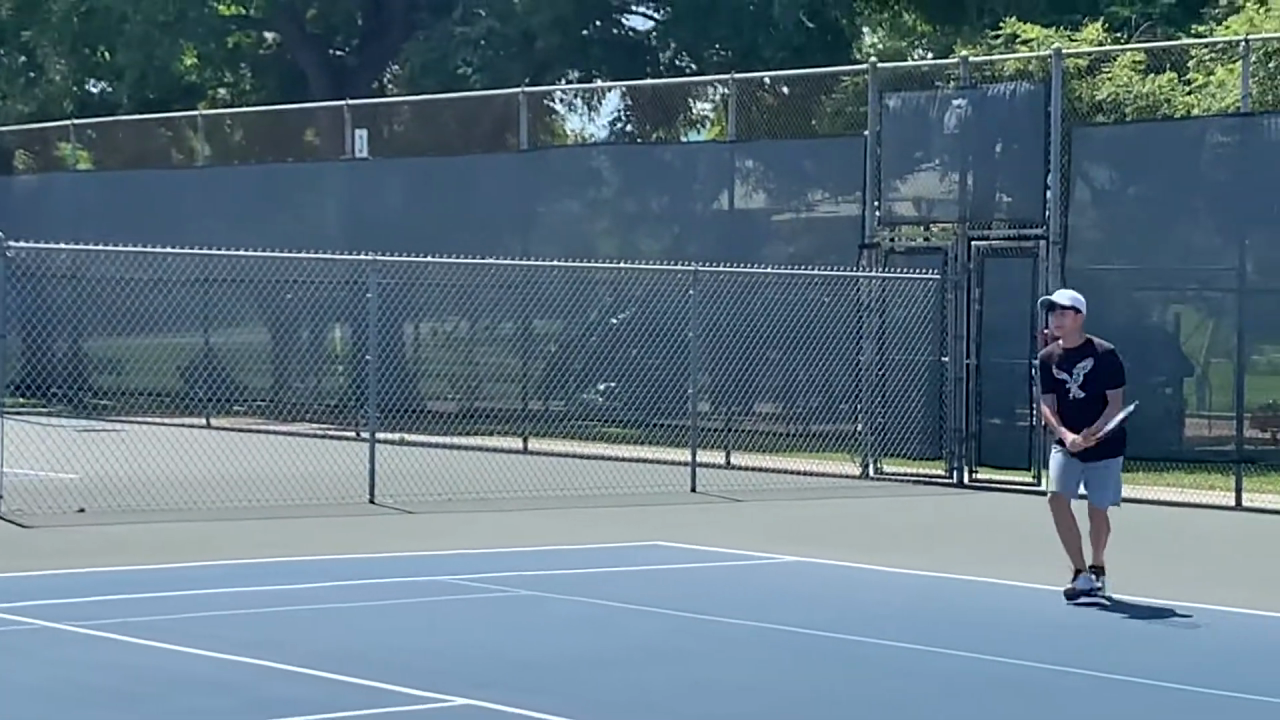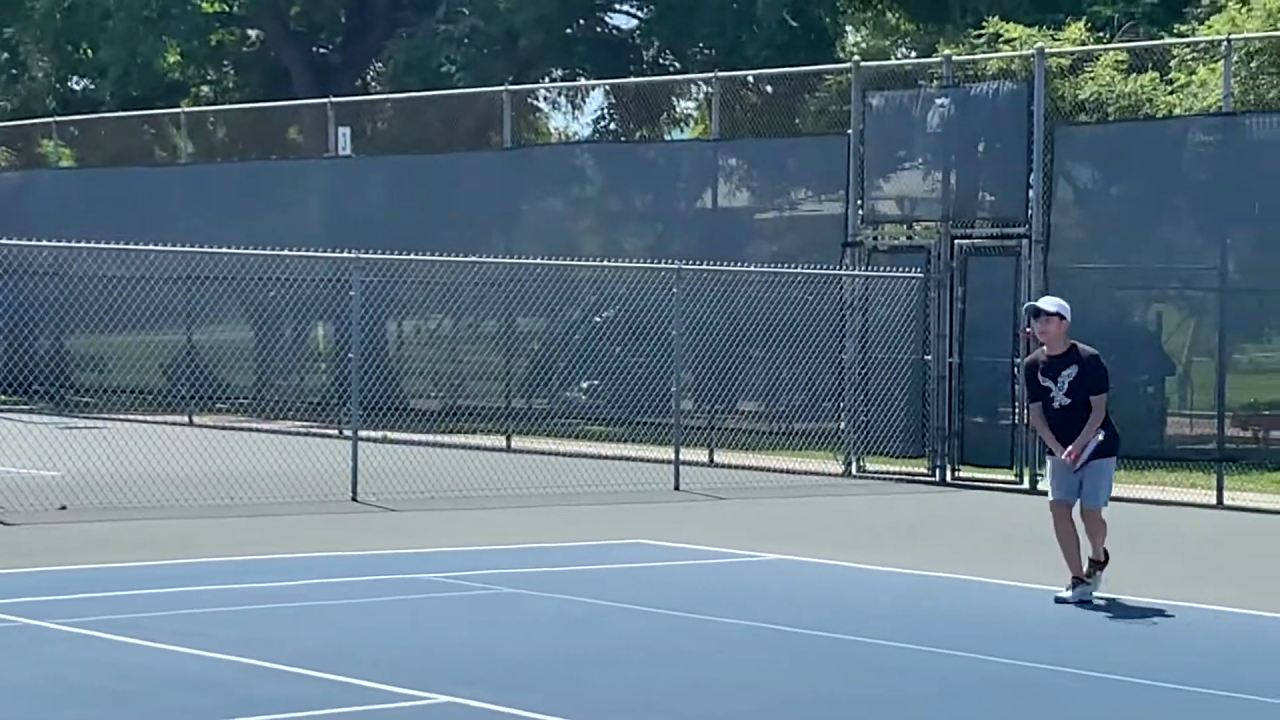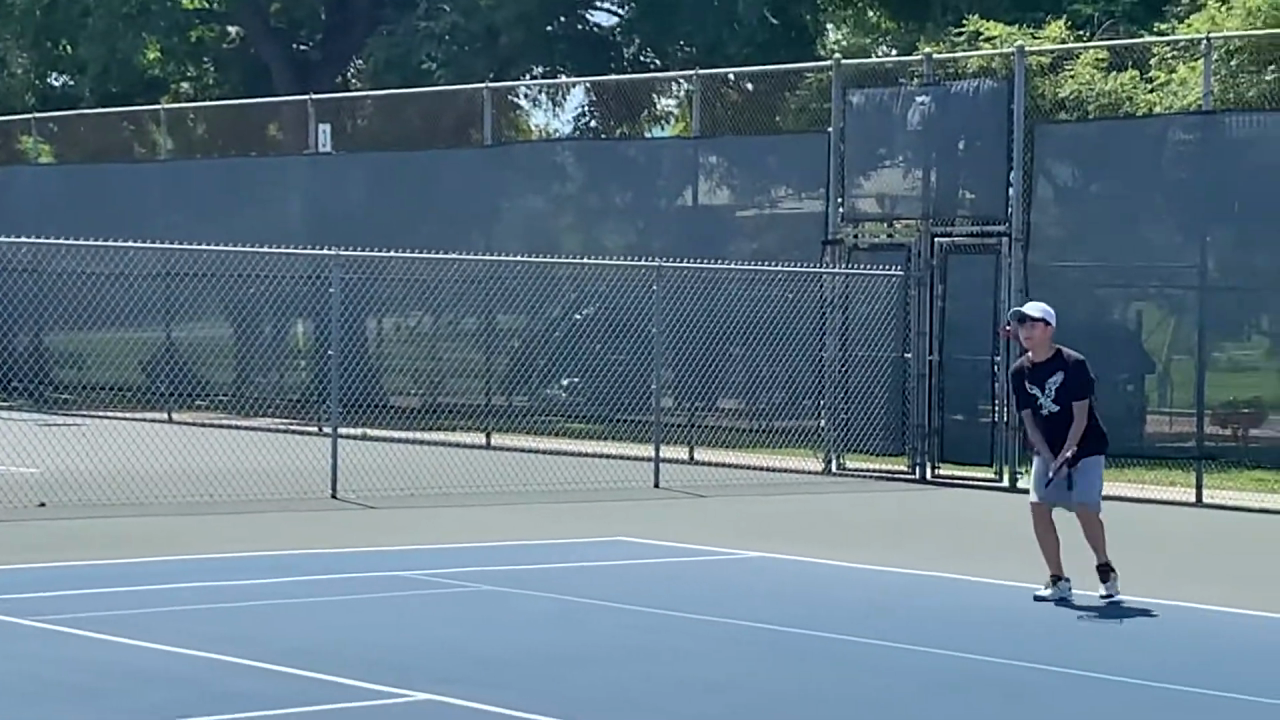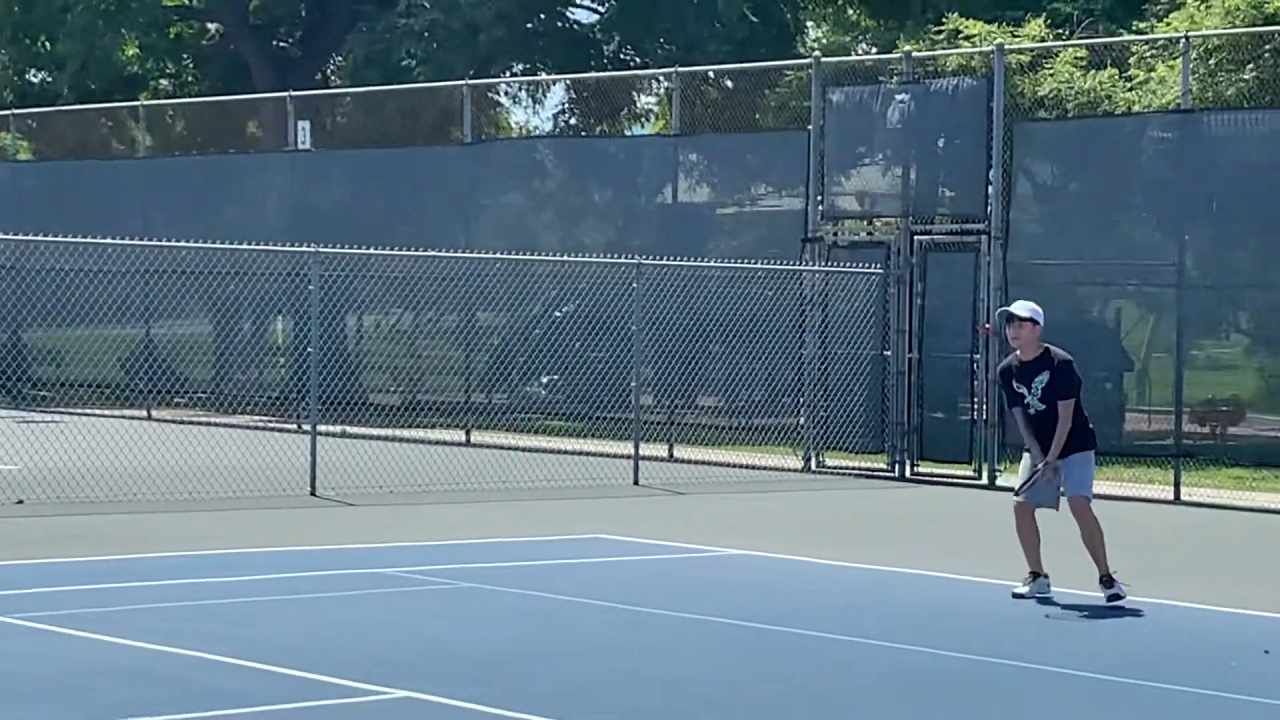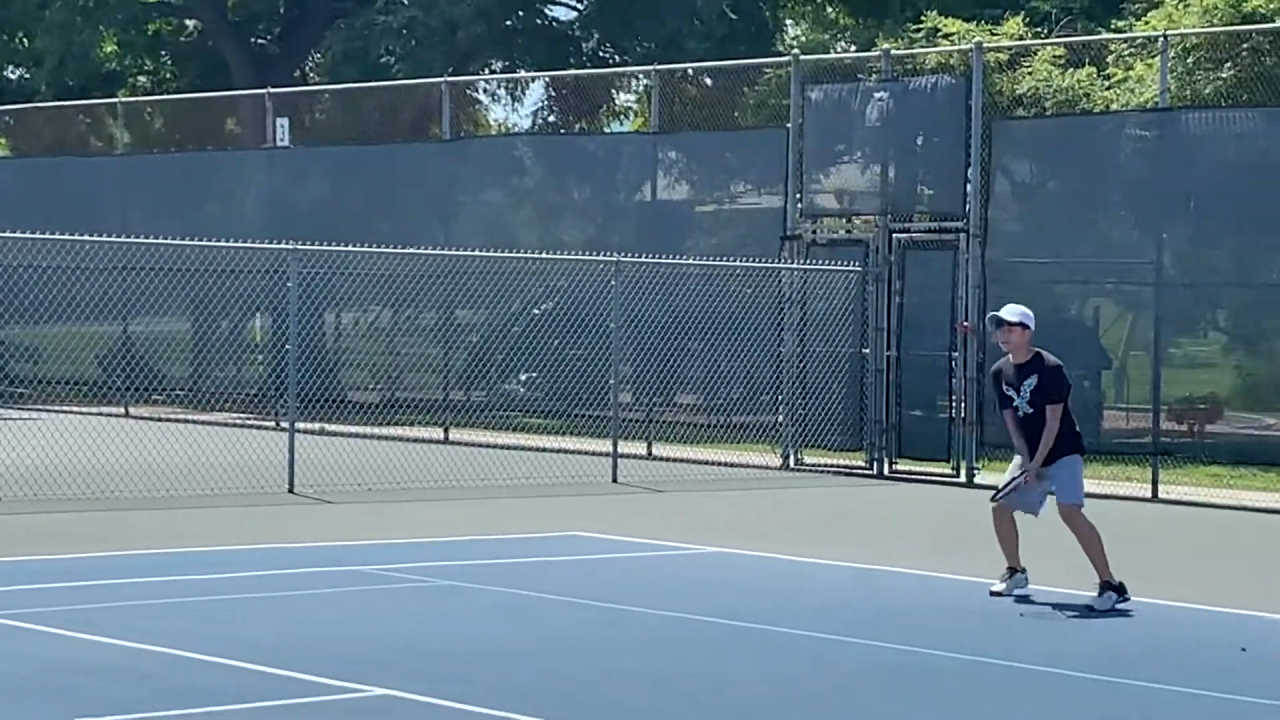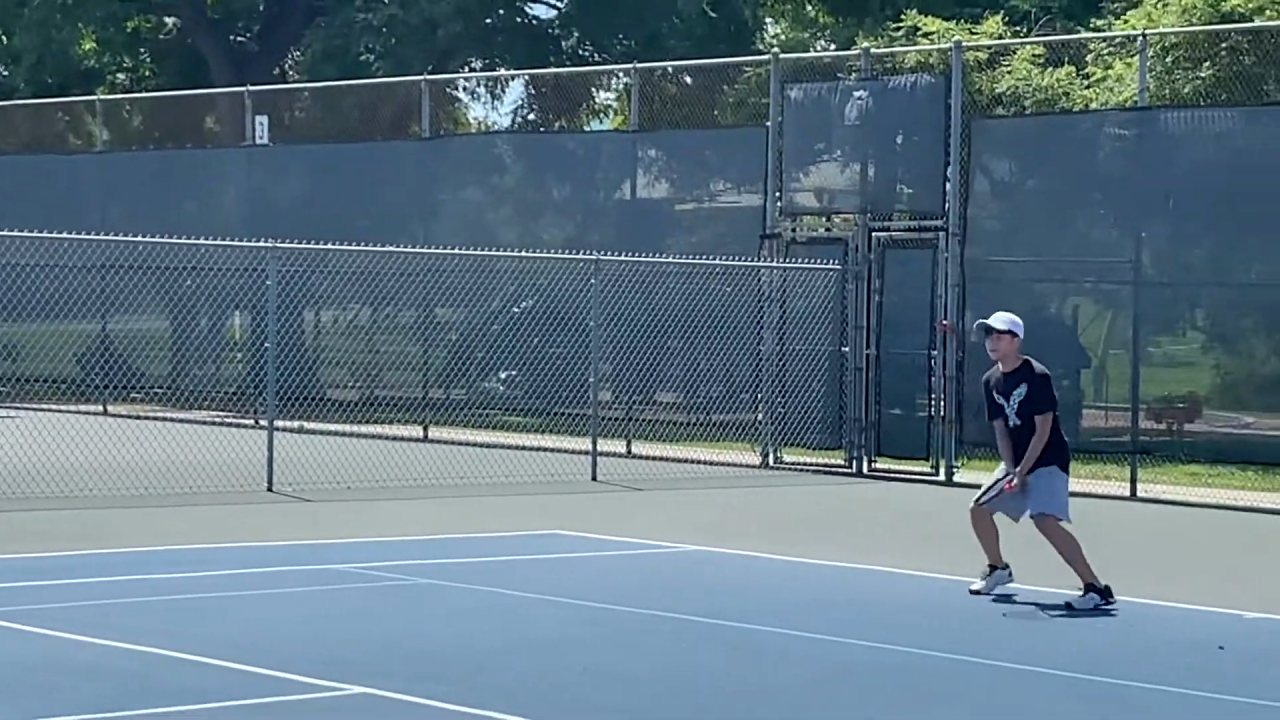
dt=0.1s
person 1, frame 1
left shoulder: (1105, 353)
right shoulder: (1046, 358)
left elbow: (1115, 403)
right elbow: (1046, 406)
left wrist: (1092, 434)
right wrist: (1066, 436)
left hip: (1105, 445)
right hip: (1066, 443)
left knee: (1097, 511)
right knee: (1058, 499)
left ankle: (1096, 568)
right ankle: (1081, 573)
person 1, frame 2
left shoulder: (1089, 359)
right shoulder: (1032, 365)
left elbow: (1099, 409)
right elbow: (1036, 415)
left wrist: (1077, 447)
right wrist: (1059, 449)
left hip: (1097, 447)
right hip: (1059, 449)
left knee: (1091, 513)
right knee: (1059, 507)
left ankle: (1098, 558)
right ankle: (1079, 582)
person 1, frame 3
left shoulder: (1073, 363)
right shoulder: (1018, 372)
left elbow: (1080, 416)
right elbow: (1028, 421)
left wrist: (1063, 457)
right wrist: (1050, 459)
left hip: (1086, 448)
right hip: (1047, 450)
left knee: (1084, 509)
right knee: (1039, 508)
left ankle: (1104, 567)
right ankle: (1058, 580)
person 1, frame 4
left shoulder: (1060, 363)
right shoulder: (1007, 370)
left elbow: (1066, 417)
right elbow: (1021, 420)
left wrist: (1052, 460)
right wrist: (1040, 458)
left hip: (1075, 446)
right hip: (1038, 449)
left knee: (1078, 505)
right knee: (1022, 506)
left ankle: (1107, 580)
right ankle: (1037, 577)
person 1, frame 5
left shoulder: (1049, 367)
right shoulder: (999, 373)
left elbow: (1053, 421)
right elbow: (1012, 422)
left wrist: (1038, 464)
right wrist: (1027, 463)
left hip: (1064, 451)
right hip: (1029, 454)
left knee: (1070, 512)
right knee: (1000, 507)
left ankle: (1111, 585)
right ankle: (1016, 572)
person 1, frame 6
left shoulder: (1038, 376)
right shoulder: (990, 380)
left elbow: (1043, 432)
right elbow: (1001, 431)
left wrist: (1022, 472)
right wrist: (1011, 472)
left hip: (1047, 461)
right hip: (1016, 461)
left knee: (1046, 522)
right knee: (979, 510)
left ankle: (1094, 587)
right ankle: (998, 569)
